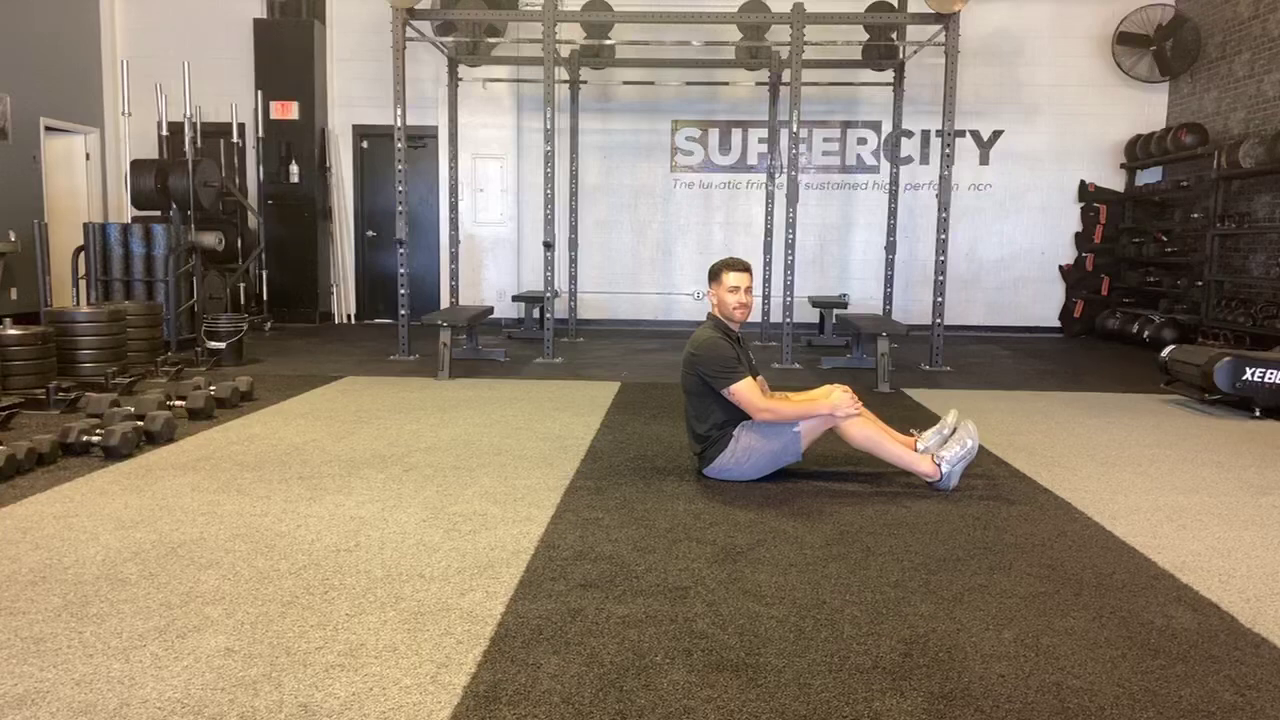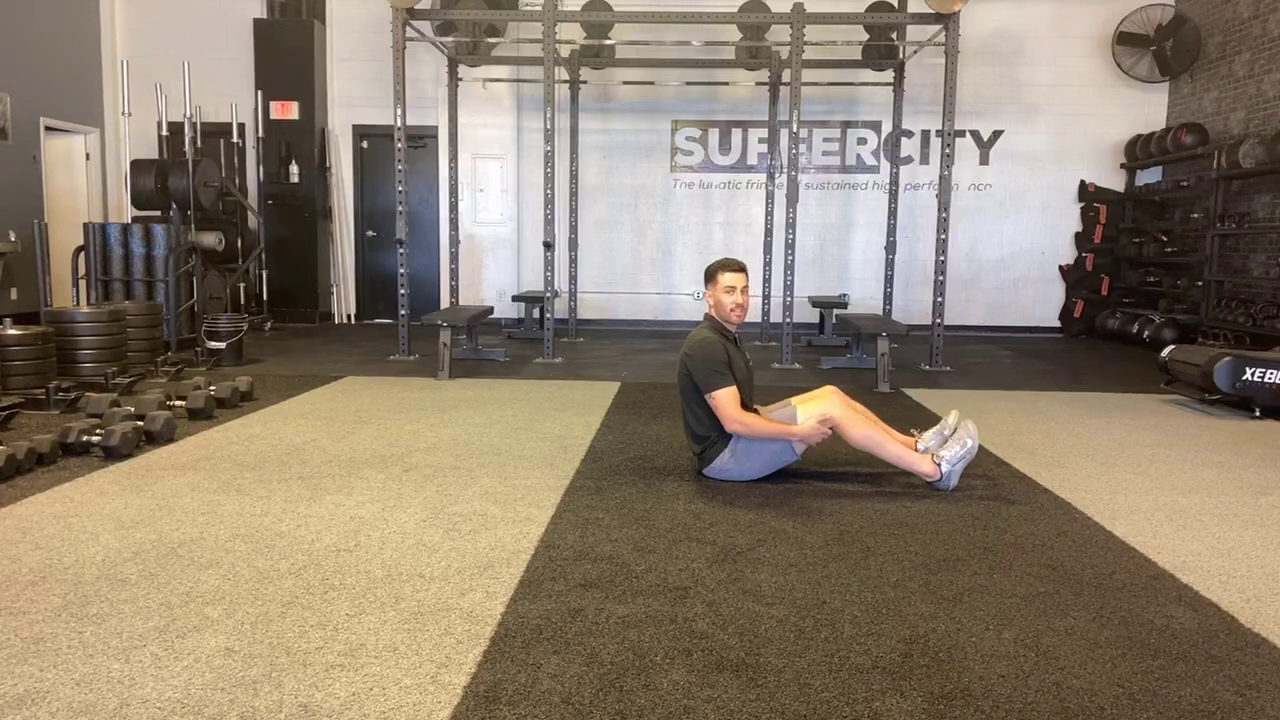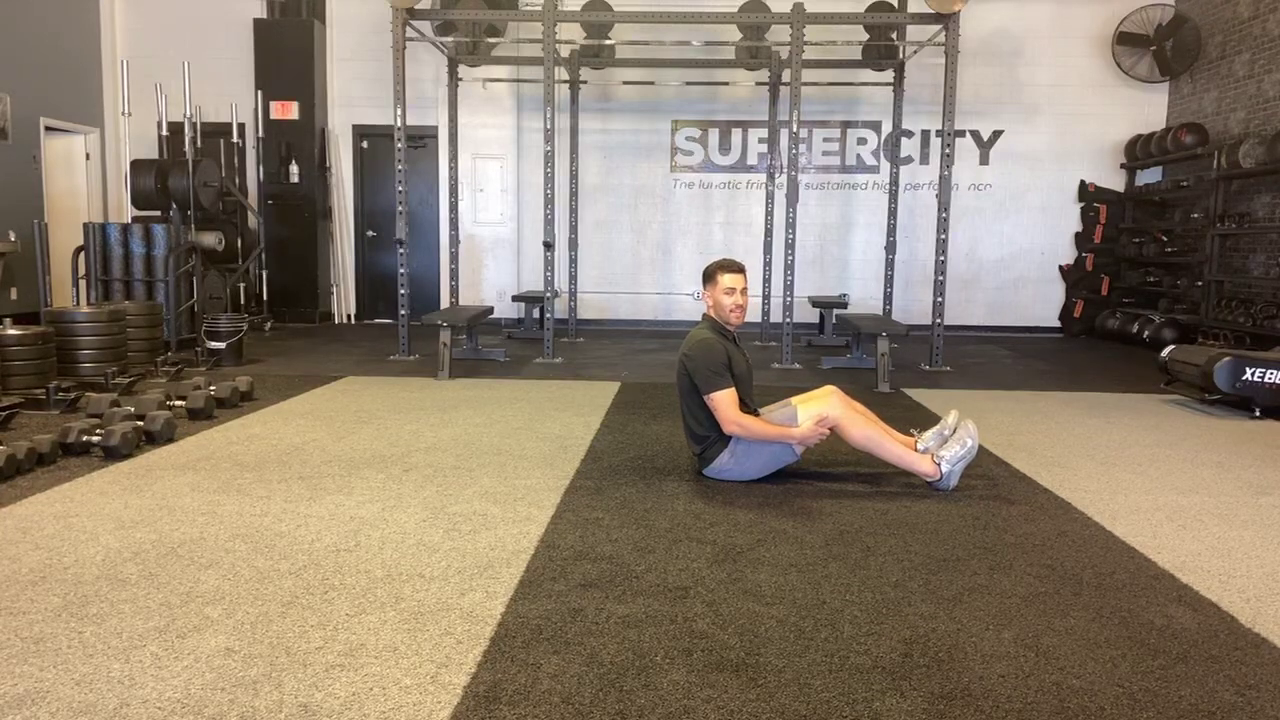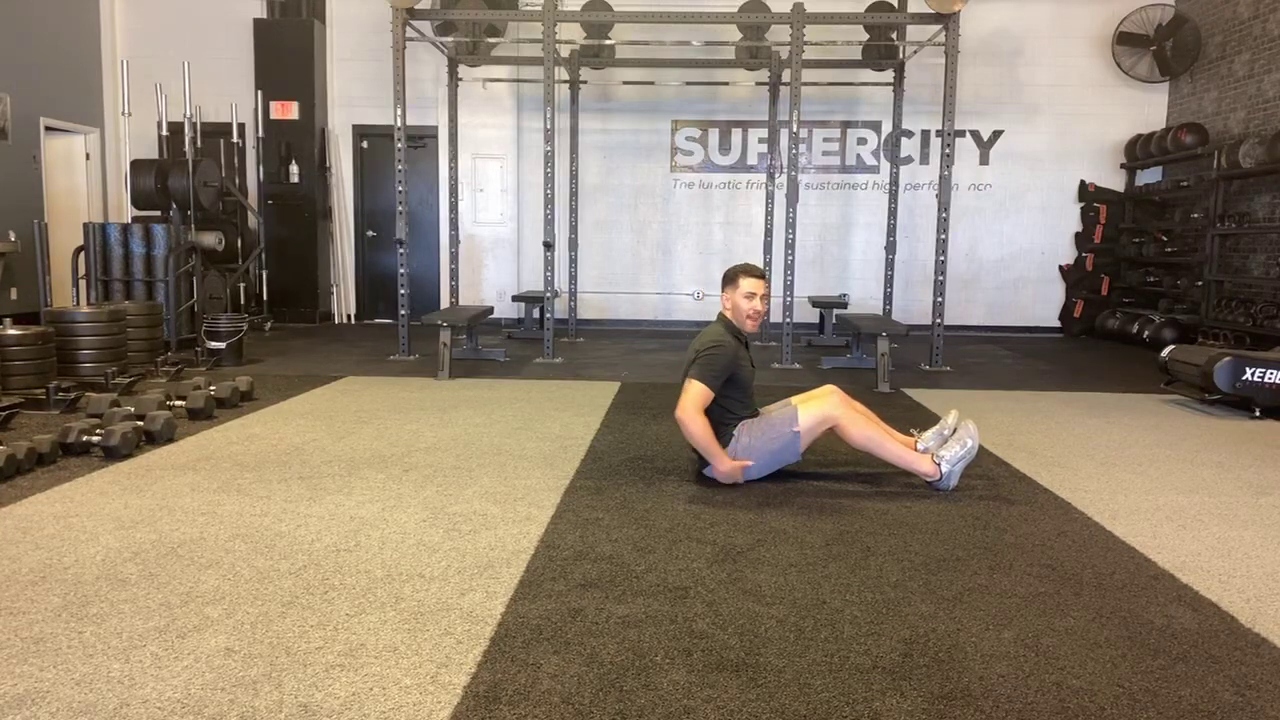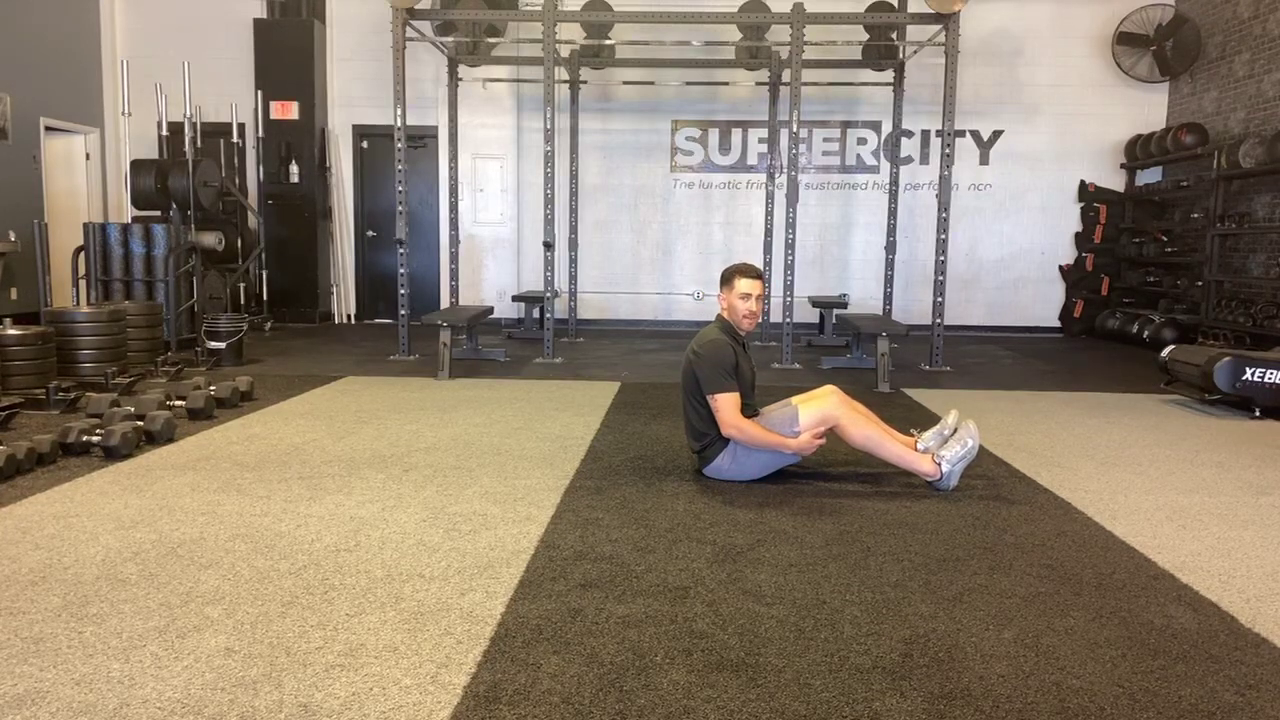
dt=1s
person 1, frame 1
left shoulder: (731, 338)
right shoulder: (711, 344)
left elbow: (765, 396)
right elbow: (761, 409)
left wrist: (826, 396)
right wrist: (826, 407)
left hip: (737, 439)
right hip: (725, 454)
left knee: (832, 395)
right knee: (832, 409)
left ankle: (914, 445)
right ankle: (932, 469)
person 1, frame 2
left shoulder: (726, 338)
right shoulder: (707, 345)
right elbow: (734, 421)
left wrist: (798, 415)
right wrist: (800, 433)
left hip: (737, 441)
right hip: (725, 454)
left knee: (830, 394)
right knee: (831, 407)
left ankle: (915, 445)
right ankle: (933, 469)
person 1, frame 3
left shoulder: (722, 337)
right shoulder: (707, 346)
right elbow: (731, 422)
left wrist: (793, 426)
right wrist: (796, 434)
left hip: (736, 441)
right hip: (726, 454)
left knee: (830, 394)
right knee: (831, 408)
left ankle: (916, 445)
right ankle: (933, 469)
person 1, frame 4
left shoulder: (726, 337)
right shoulder: (720, 347)
left elbow: (706, 397)
right elbow: (687, 412)
right wrist: (722, 463)
left hip: (737, 432)
right hip: (729, 447)
left knee: (830, 394)
right knee: (832, 408)
left ankle: (916, 446)
right ankle: (933, 469)
person 1, frame 5
left shoulder: (731, 339)
right shoulder: (716, 347)
right elbow: (731, 426)
right wrist: (793, 445)
left hip: (738, 440)
right hip: (725, 454)
left knee: (830, 394)
right knee: (832, 407)
left ankle: (916, 445)
right ankle: (933, 468)
